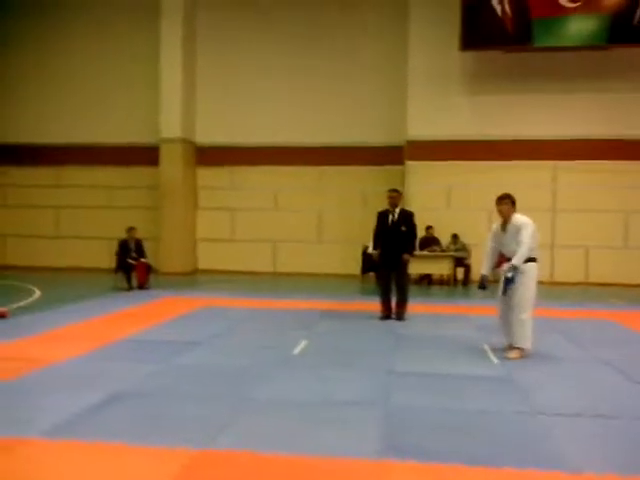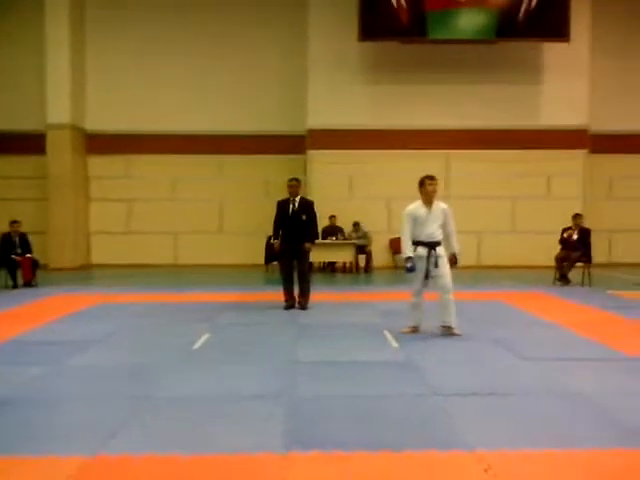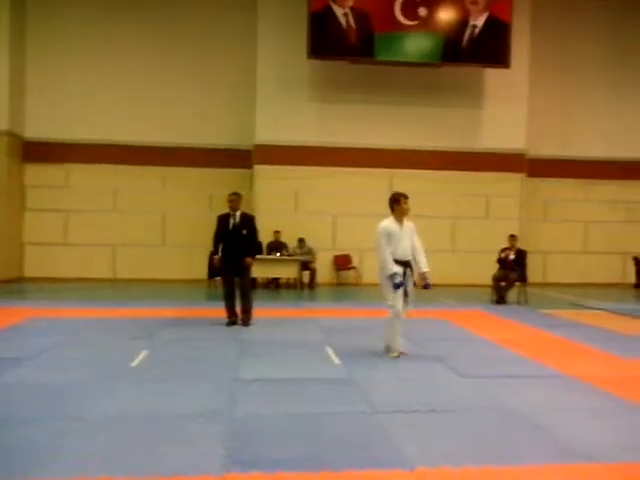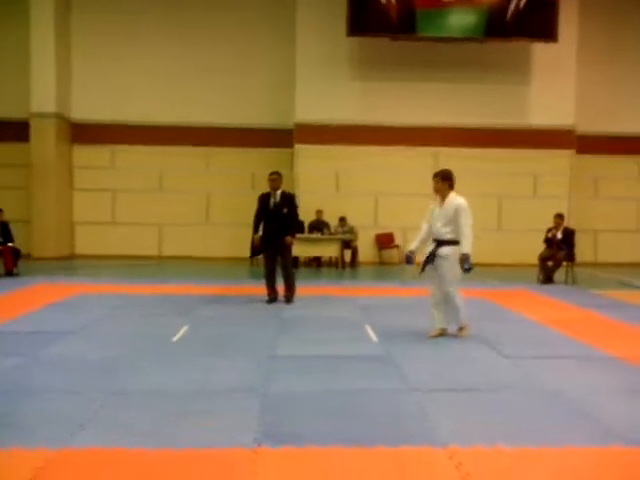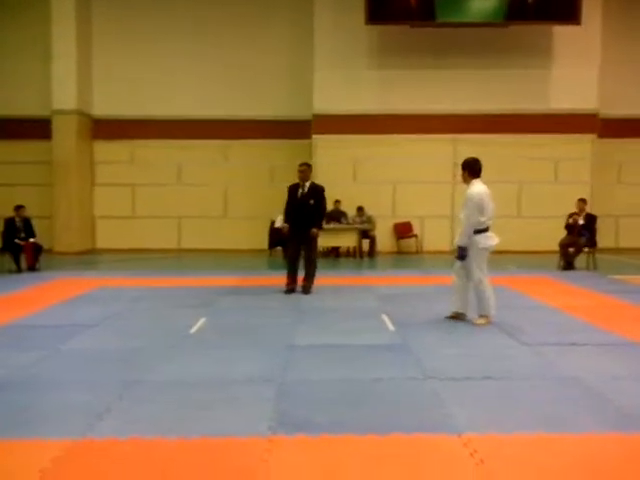
dt=0.7s
person 1, frame 1
left shoulder: (524, 223)
right shoulder: (497, 228)
left elbow: (525, 246)
right elbow: (491, 251)
left wrist: (514, 266)
right wrist: (484, 274)
left hip: (526, 267)
right hip: (509, 267)
left knee: (522, 307)
right knee: (504, 307)
left ankle: (522, 347)
right ankle: (511, 342)
person 1, frame 2
left shoulder: (443, 209)
right shoulder: (412, 210)
left elbow: (449, 231)
right elbow: (406, 235)
left wrist: (453, 252)
right wrist: (408, 257)
left hip: (438, 252)
right hip: (419, 253)
left knee: (446, 287)
right knee: (417, 290)
left ankle: (448, 325)
right ankle: (415, 324)
person 1, frame 3
left shoulder: (410, 227)
right shoulder: (384, 226)
left elbow: (417, 250)
right elbow: (384, 252)
left wrist: (423, 271)
right wrist: (393, 274)
left hip: (407, 271)
right hip: (391, 271)
left knee: (402, 309)
right knee: (397, 309)
left ankle: (392, 344)
right ankle: (395, 346)
person 1, frame 4
left shoulder: (459, 203)
right shoulder: (436, 205)
left elbow: (465, 230)
right elbow: (427, 228)
left wrist: (465, 253)
right wrist: (413, 248)
left hip: (450, 251)
right hip: (436, 250)
left knee: (450, 290)
right knee: (437, 291)
left ankle: (462, 324)
right ankle: (441, 325)
person 1, frame 5
left shoulder: (473, 192)
right shoulder: (481, 189)
left elbow: (469, 222)
left wrist: (460, 245)
left hip: (477, 239)
right hip: (476, 238)
left knee: (478, 277)
right knee: (461, 273)
left ankle: (486, 313)
right ankle: (460, 310)
person 2, frame 1
left shoulder: (408, 215)
right shoulder: (381, 215)
left elbow: (412, 235)
right elbow: (377, 233)
left wrist: (408, 252)
right wrist: (375, 249)
left hip: (401, 255)
right hip: (384, 254)
left knee: (401, 284)
right knee: (384, 283)
left ankle: (400, 311)
right ankle: (386, 311)
person 2, frame 2
left shoulder: (308, 204)
right shoulder: (281, 204)
left elbow: (312, 224)
right elbow: (277, 222)
left wrist: (310, 241)
right wrist: (276, 239)
left hip: (302, 244)
right hip: (285, 243)
left knee: (303, 273)
right knee: (286, 273)
left ankle: (303, 300)
right ankle: (289, 300)
person 2, frame 3
left shoulder: (249, 218)
right shoulder: (222, 218)
left elbow: (254, 239)
right elbow: (217, 237)
left wrist: (251, 256)
right wrist: (216, 254)
left hip: (243, 259)
right hip: (226, 259)
left knee: (245, 289)
right knee: (228, 289)
left ankle: (246, 316)
right ankle: (232, 316)
person 2, frame 4
left shoulder: (289, 197)
right shoulder: (263, 198)
left elbow: (294, 218)
right elbow: (258, 216)
left wrist: (291, 235)
right wrist: (256, 233)
left hip: (284, 238)
right hip: (268, 237)
left knee: (287, 267)
right knee: (269, 267)
left ankle: (289, 294)
right ankle: (272, 294)
person 2, frame 5
left shoulder: (318, 189)
right shoulder: (292, 188)
left elbow: (322, 210)
right elbow: (288, 207)
left wrist: (317, 227)
right wrist: (286, 223)
left hip: (310, 229)
right hip: (294, 228)
left knee: (310, 258)
right knee: (292, 257)
left ankle: (307, 285)
right ankle: (291, 284)
